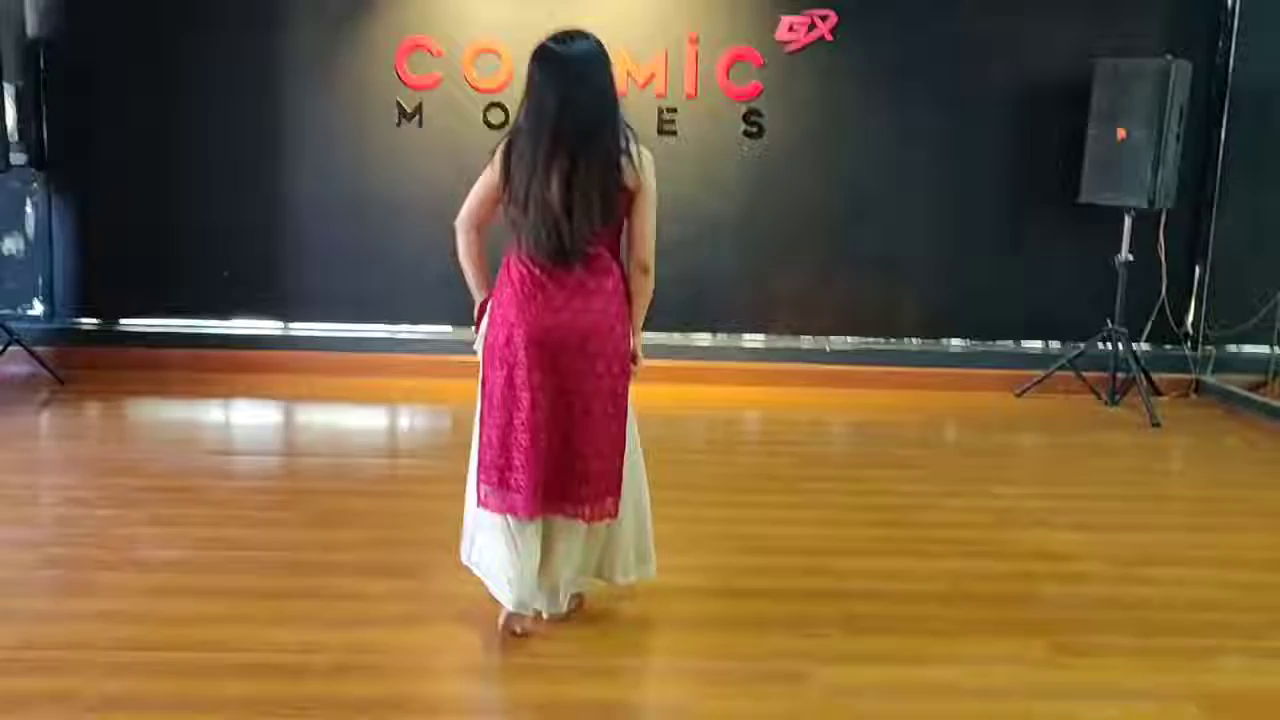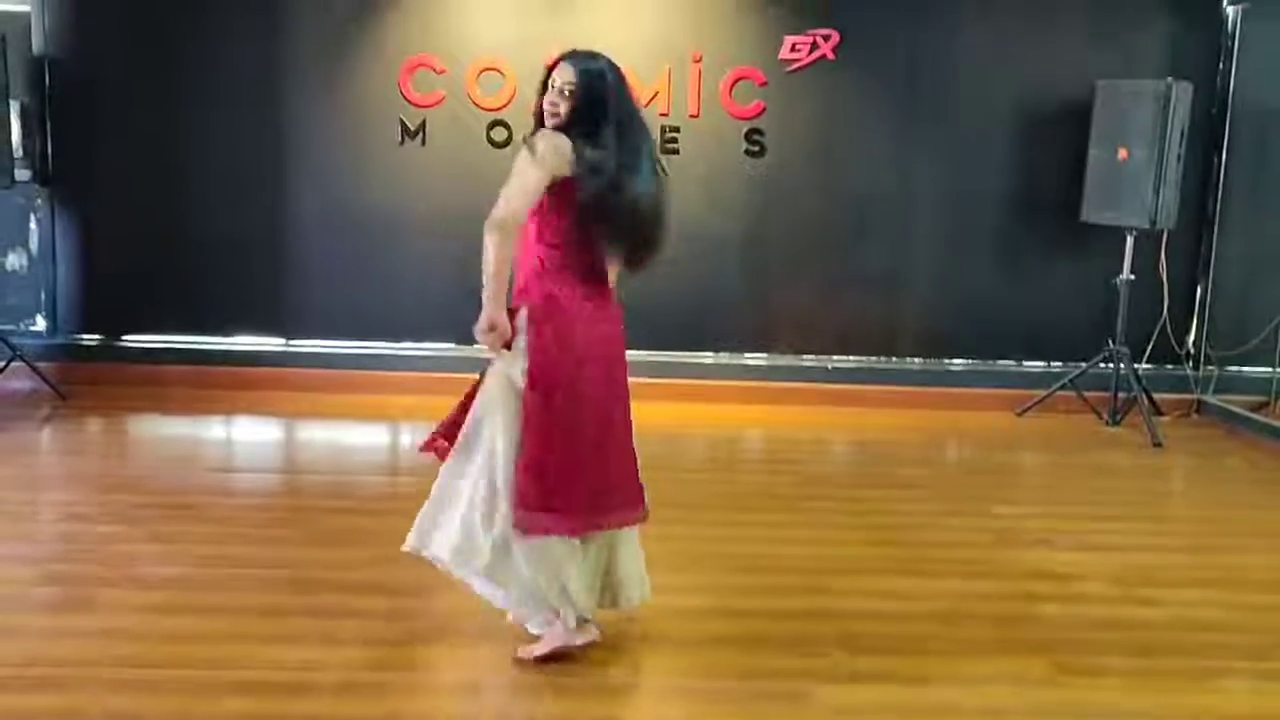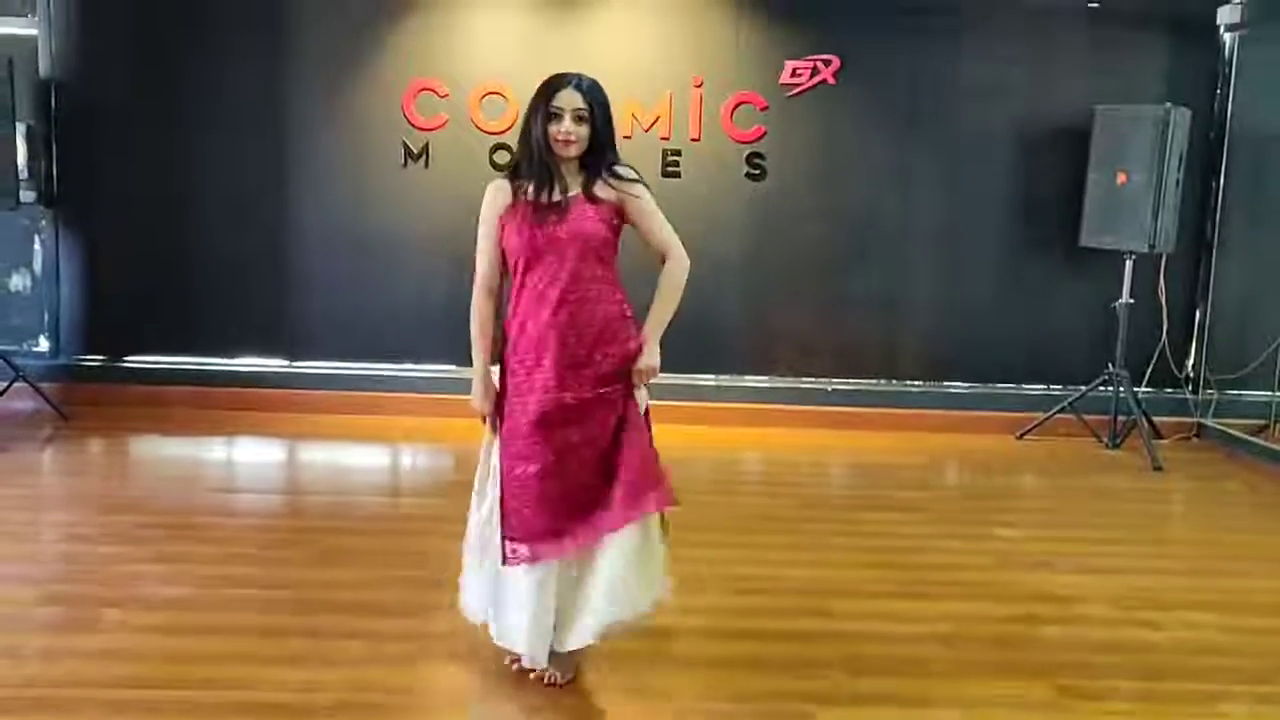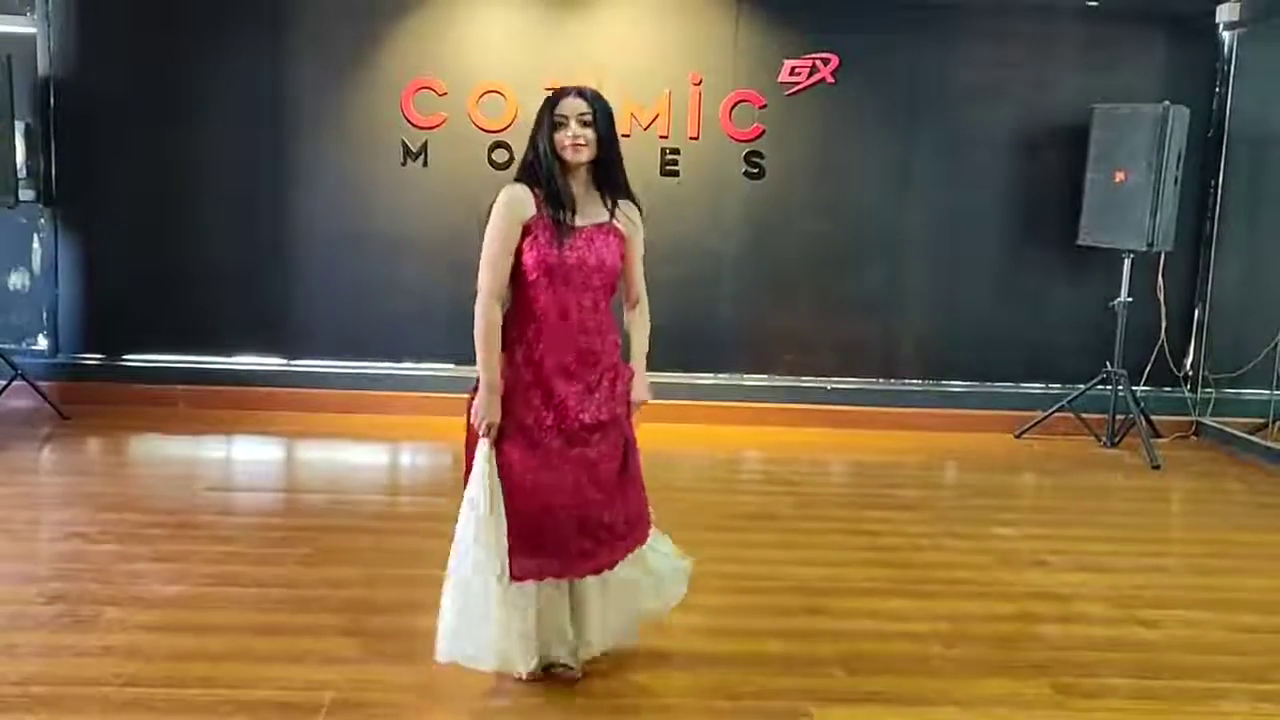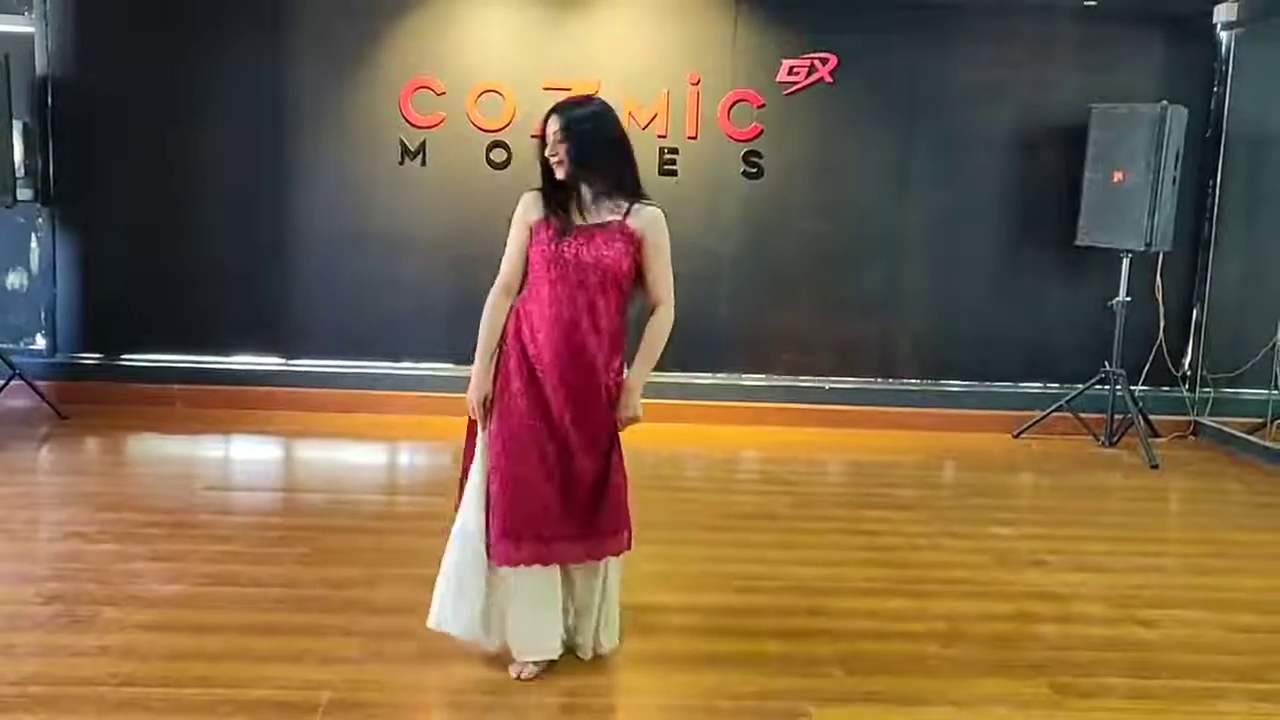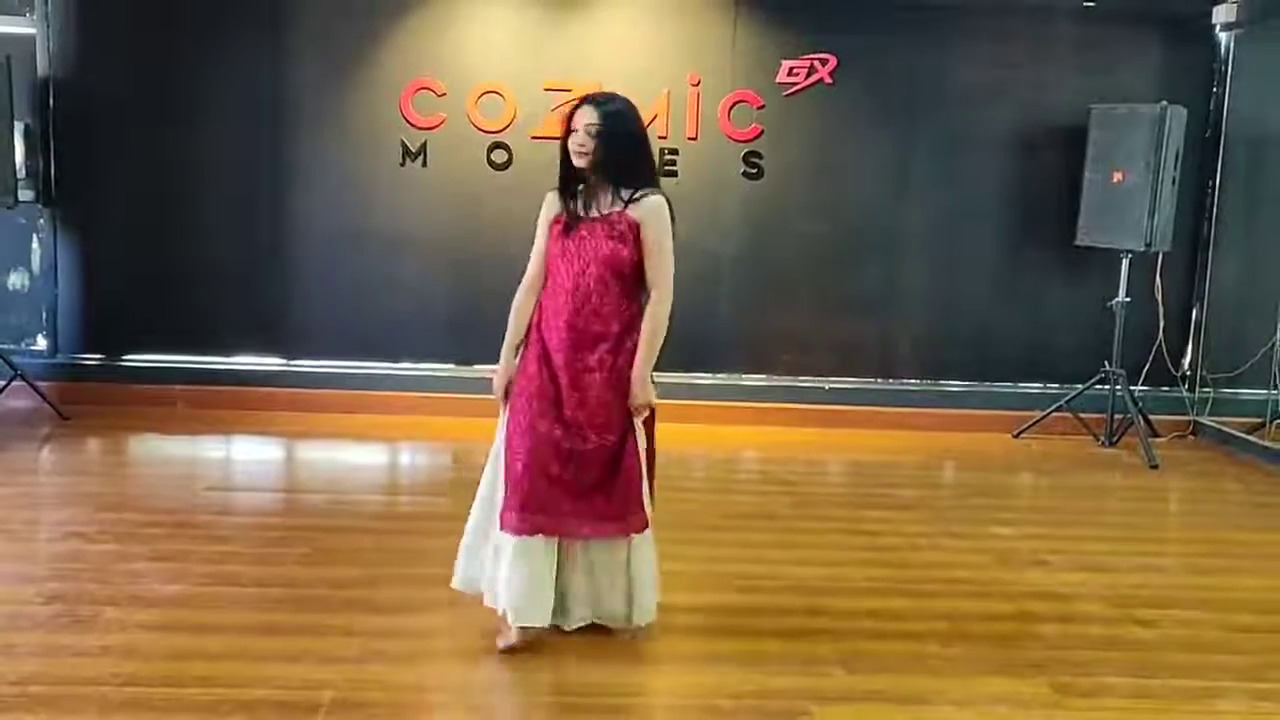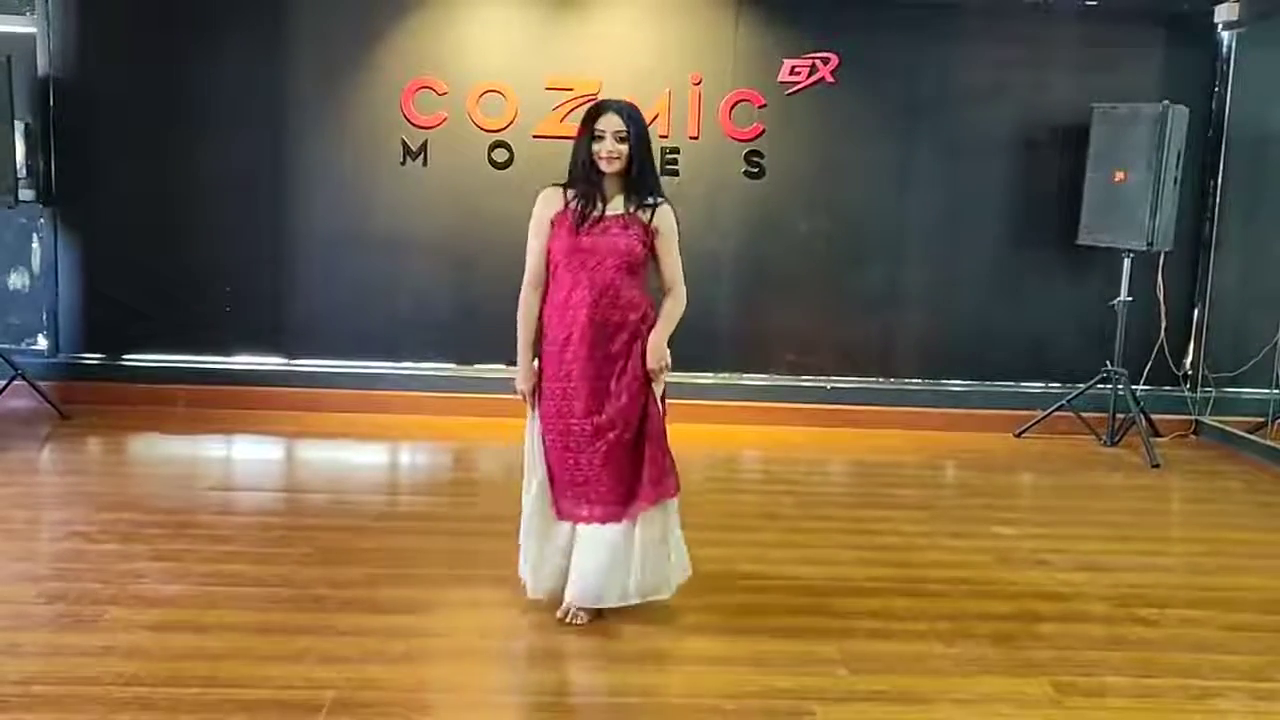
dt=0.5s
person 1, frame 1
left shoulder: (517, 147)
right shoulder: (631, 157)
left elbow: (466, 227)
right elbow: (641, 261)
left wrist: (484, 302)
right wrist: (632, 330)
left hip: (521, 317)
right hip: (597, 324)
left knee: (518, 454)
right knee: (588, 454)
left ankle: (521, 596)
right ankle: (564, 589)
person 1, frame 2
left shoulder: (549, 149)
right shoulder: (618, 169)
left elbow: (502, 222)
left wrist: (494, 306)
left hip: (548, 327)
right hip: (599, 331)
left knee: (530, 469)
right knee: (583, 469)
left ankle: (567, 615)
right ankle: (572, 599)
person 1, frame 3
left shoulder: (616, 185)
right shoulder: (504, 194)
left elbow: (677, 260)
right elbow: (485, 290)
left wrist: (650, 341)
right wrist: (482, 373)
left hip: (603, 366)
right hip: (530, 370)
left knee: (595, 496)
right knee: (529, 499)
left ankle: (570, 634)
right ankle: (531, 631)
person 1, frame 4
left shoulder: (624, 214)
right shoulder: (519, 201)
left elbow: (636, 301)
right elbow: (489, 299)
left wrist: (638, 374)
right wrist: (489, 389)
left hip: (598, 388)
right hip: (528, 384)
left knee: (596, 512)
right knee: (529, 513)
left ankle: (577, 636)
right ankle: (533, 641)
person 1, frame 5
left shoulder: (644, 219)
right shoulder: (535, 206)
left elbow: (663, 309)
right elbow: (504, 291)
left wrist: (634, 388)
right wrist: (481, 370)
left hip: (594, 382)
right hip: (525, 375)
left knee: (588, 505)
right knee: (522, 504)
left ankle: (583, 621)
right ankle: (532, 636)
person 1, frame 6
left shoulder: (647, 207)
right shoulder: (557, 203)
left elbow: (660, 297)
right elbow: (532, 284)
left wrist: (641, 375)
right wrist: (508, 357)
left hip: (610, 367)
right hip: (547, 364)
left knee: (605, 485)
right knee: (532, 481)
left ankle: (601, 601)
right ankle: (524, 608)
person 1, frame 7
left shoulder: (654, 212)
right shoulder: (553, 202)
left elbow: (675, 291)
right elbow: (532, 285)
left wrist: (658, 338)
right wrist: (524, 359)
left hip: (625, 359)
right hip: (562, 356)
left knee: (615, 470)
right knee: (564, 467)
left ankle: (592, 585)
right ankle: (563, 572)
